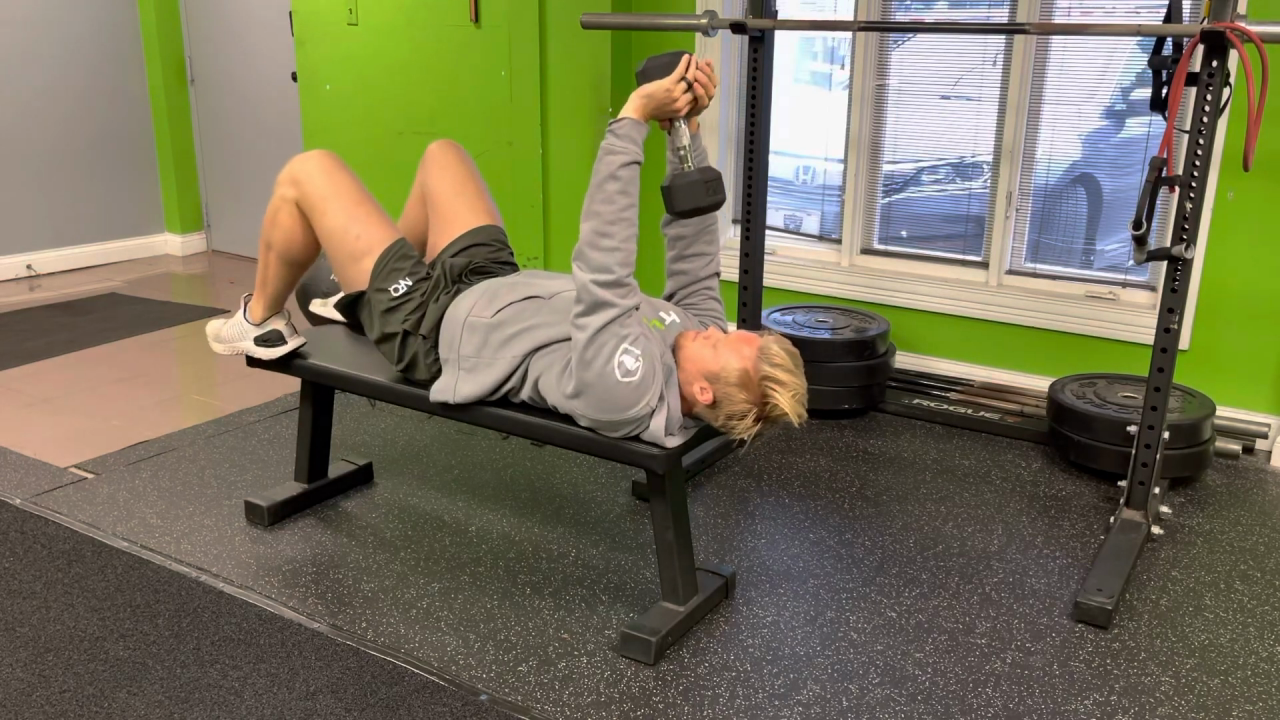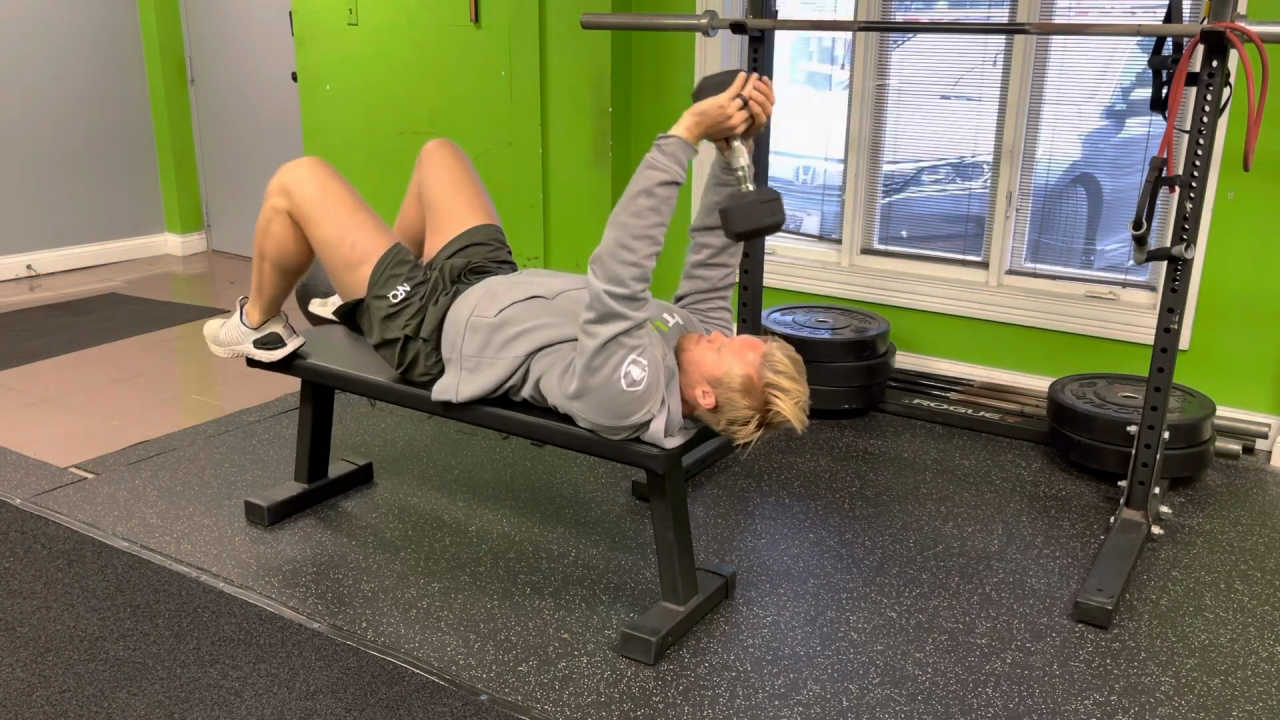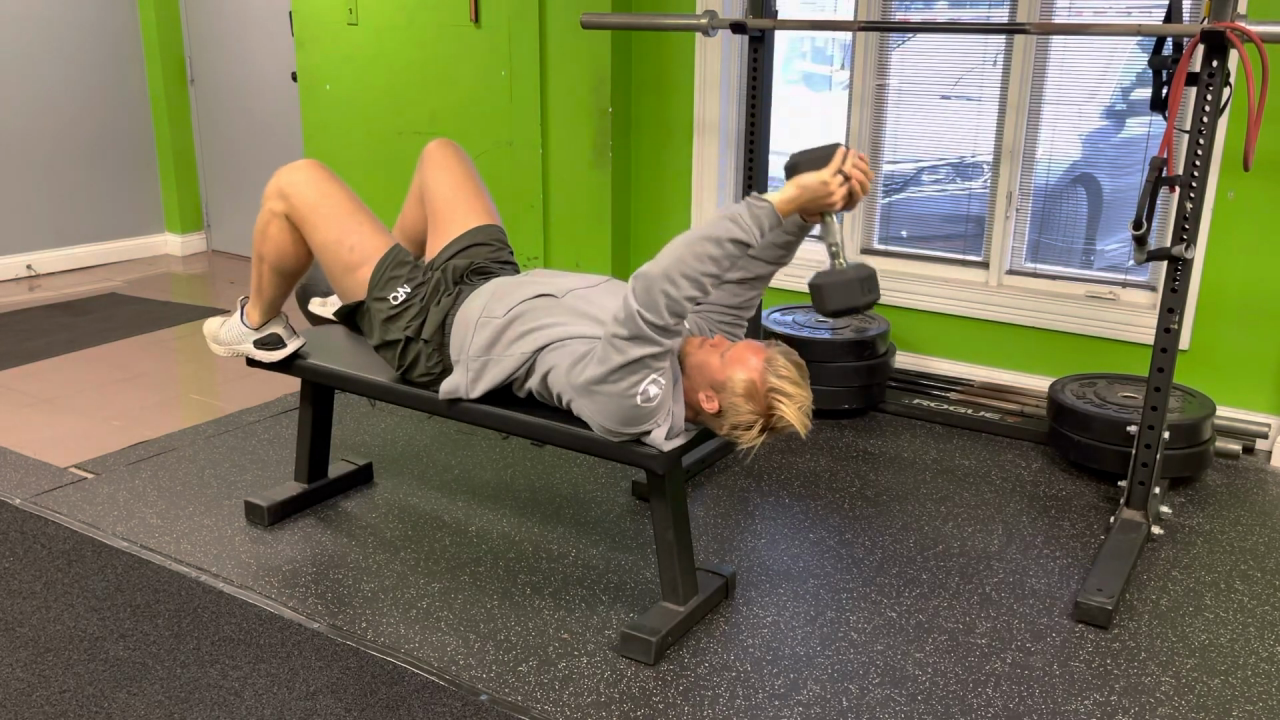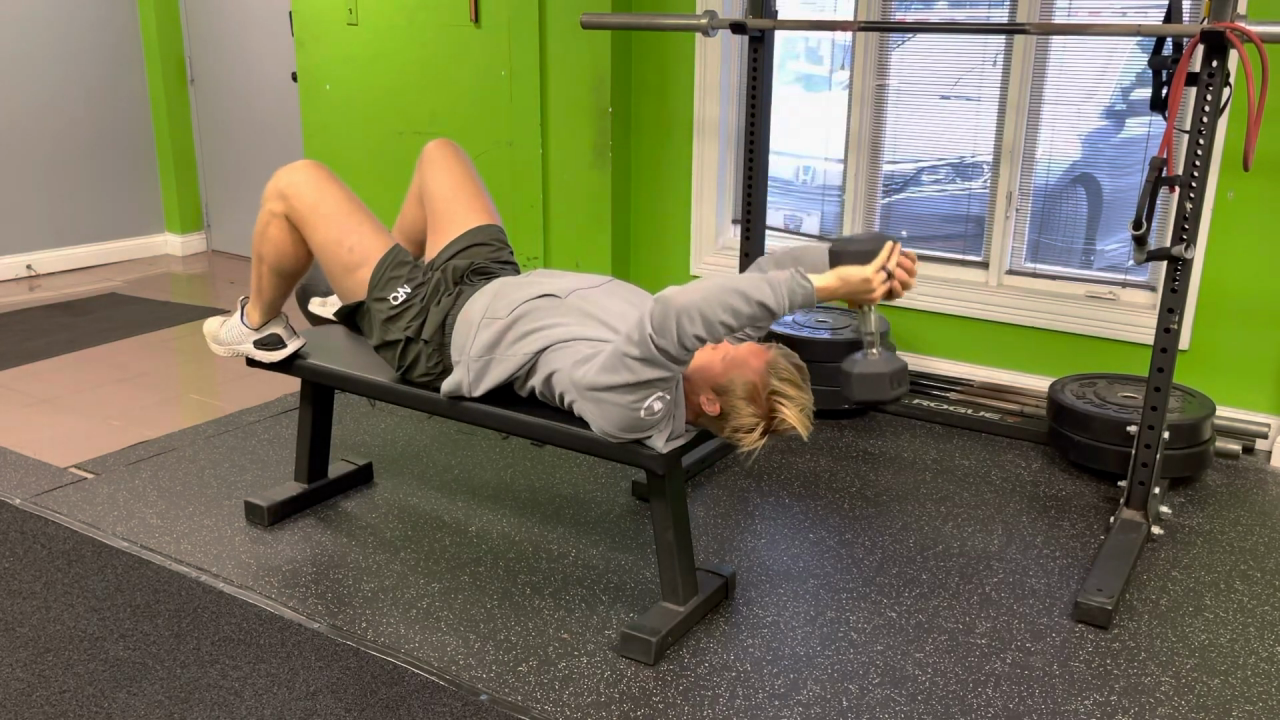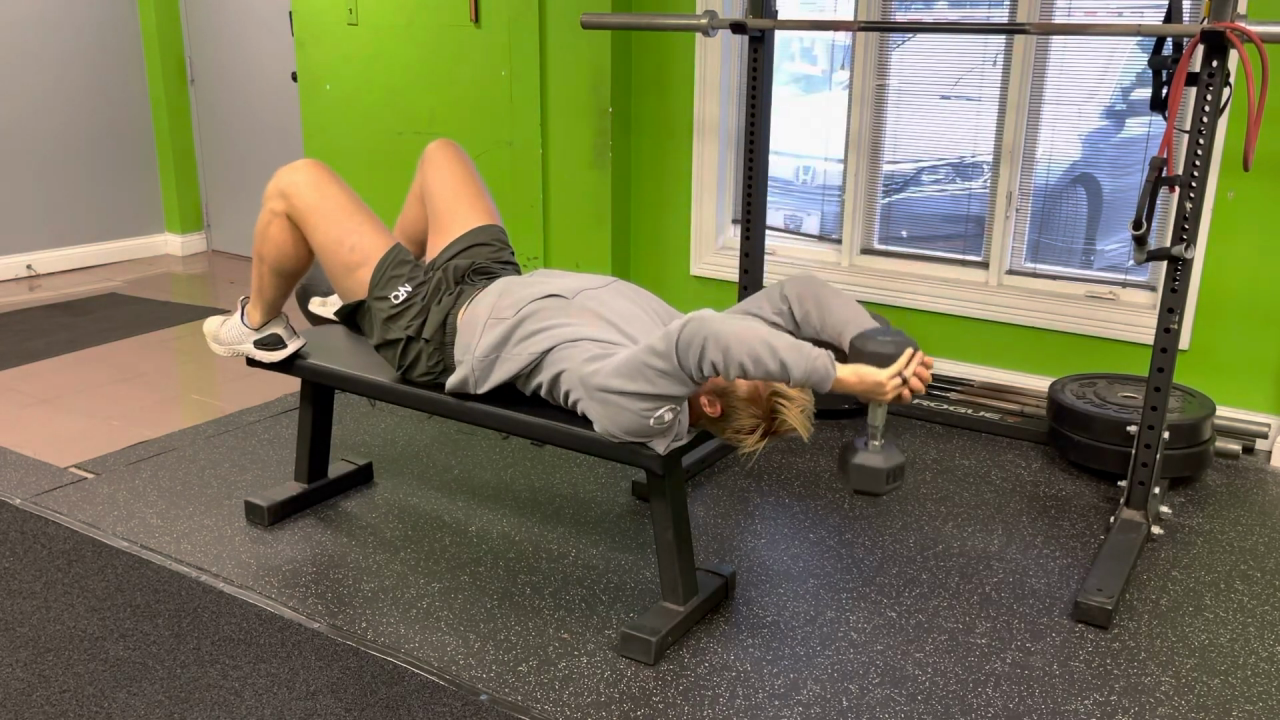
dt=0.5s
person 1, frame 1
left shoulder: (626, 391)
right shoulder: (703, 338)
left elbow: (602, 273)
right elbow: (695, 254)
left wrist: (635, 116)
right wrist: (688, 126)
left hip: (430, 328)
right hip: (491, 287)
left knee: (307, 171)
right knee: (441, 152)
left ankle: (260, 322)
right ankle: (363, 299)
person 1, frame 2
left shoulder: (629, 394)
right shoulder: (707, 344)
left elbow: (618, 283)
right elbow: (713, 261)
left wrist: (685, 132)
right wrist: (730, 146)
left hip: (429, 327)
right hip: (491, 284)
left knee: (296, 181)
right knee: (438, 151)
left ankle: (259, 325)
right ankle: (365, 295)
person 1, frame 3
left shoulder: (639, 401)
right shoulder: (711, 348)
left elbow: (657, 293)
right elbow: (739, 274)
left wrist: (794, 199)
right wrist: (805, 208)
left hip: (431, 329)
right hip: (491, 286)
left knee: (293, 184)
right knee: (439, 151)
left ankle: (258, 327)
right ankle: (364, 299)
person 1, frame 4
left shoulder: (642, 405)
right shoulder: (716, 356)
left elbow: (673, 315)
right elbow: (775, 271)
left wrist: (837, 281)
right wrist: (853, 267)
left hip: (434, 329)
right hip: (494, 285)
left knee: (292, 184)
right knee: (439, 152)
left ankle: (259, 326)
right ankle: (364, 292)
person 1, frame 5
left shoulder: (644, 409)
right shoulder: (703, 371)
left elbow: (697, 340)
right elbow: (798, 294)
left wrist: (851, 373)
left hip: (435, 329)
right hip: (495, 286)
left knee: (294, 183)
right knee: (438, 151)
left ankle: (258, 327)
right ankle: (362, 297)
